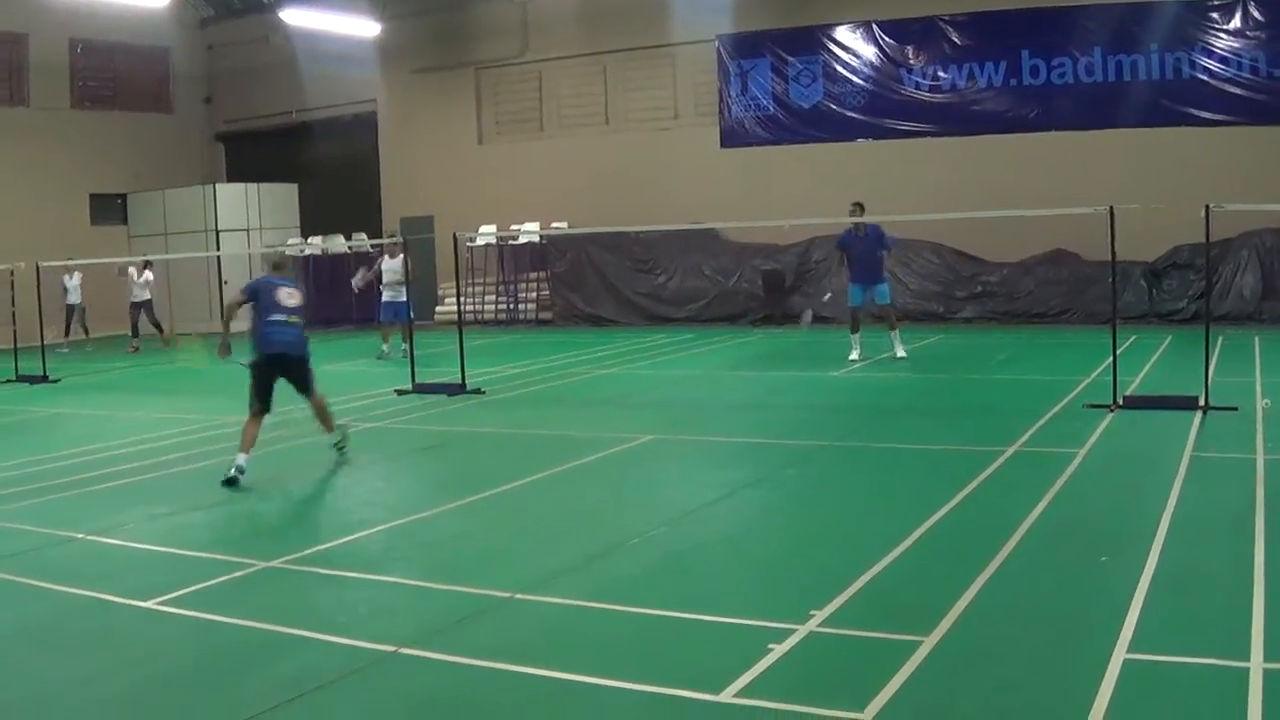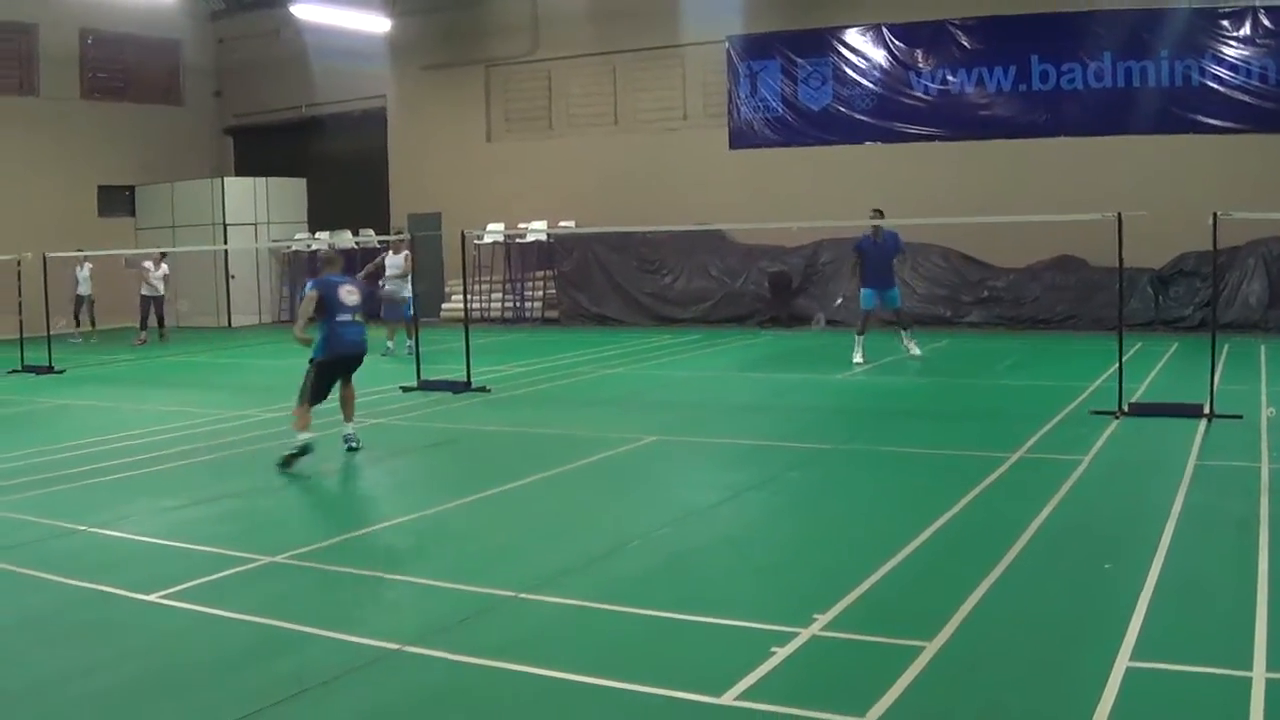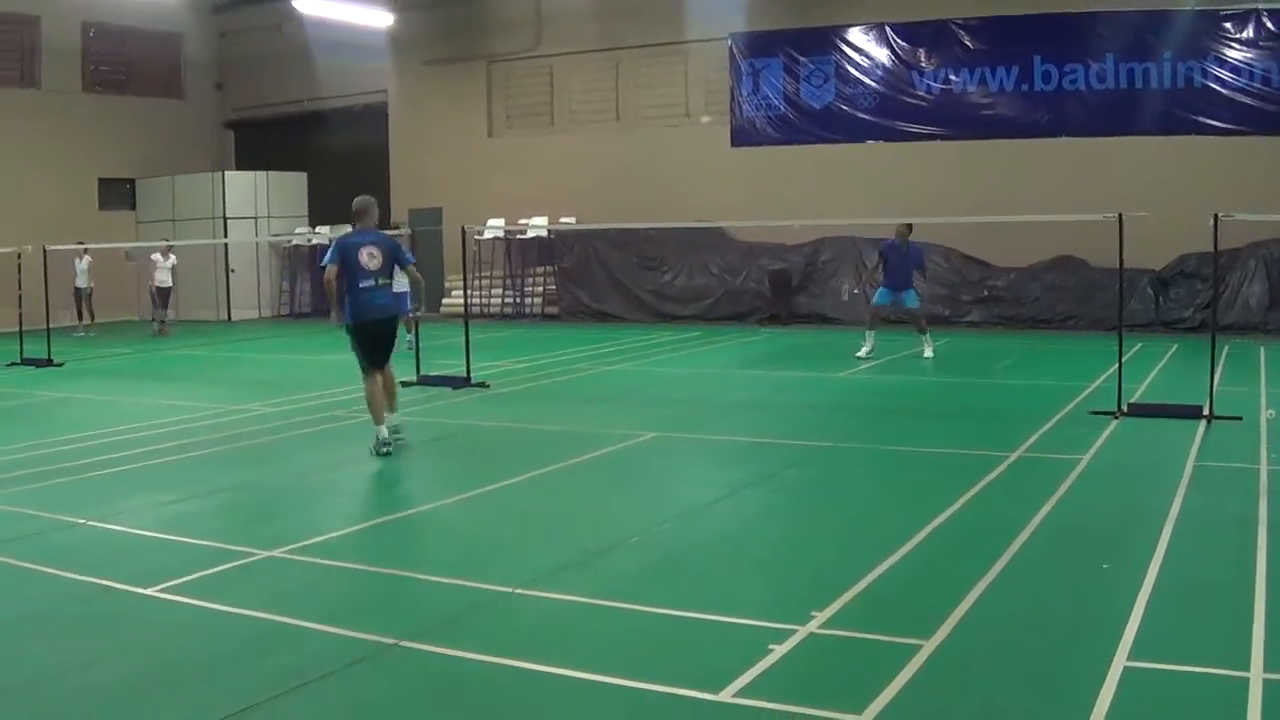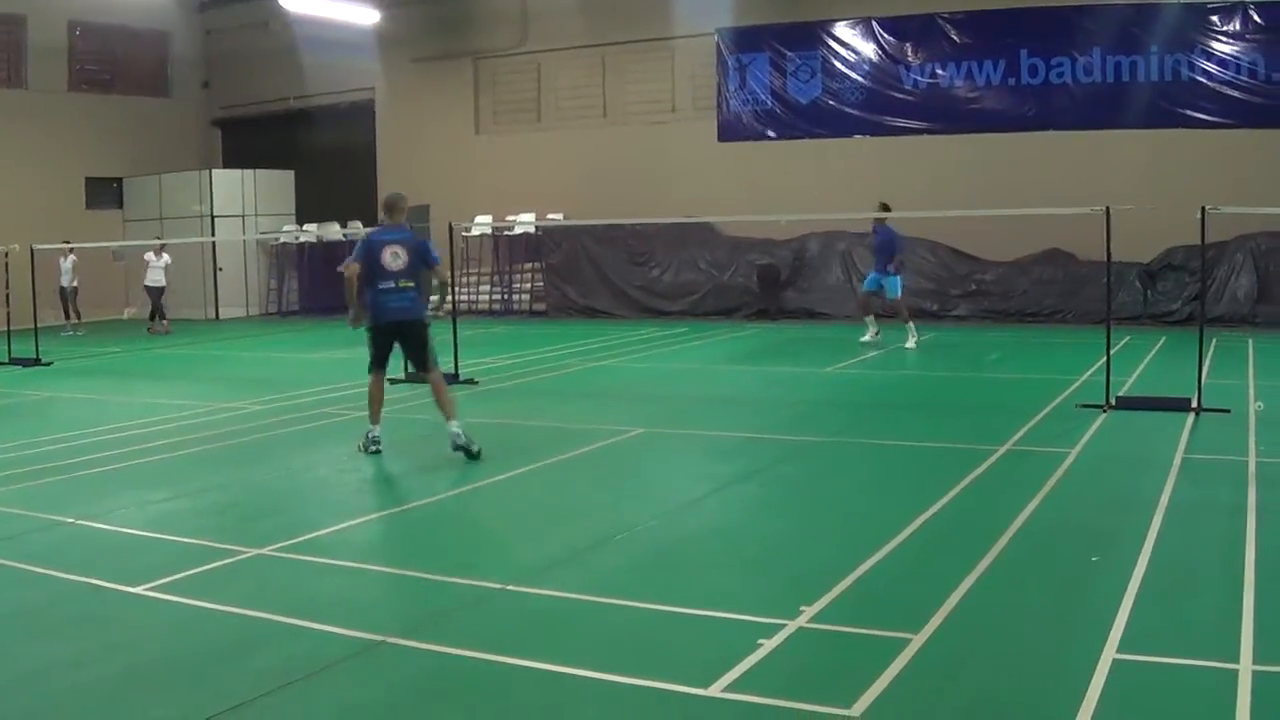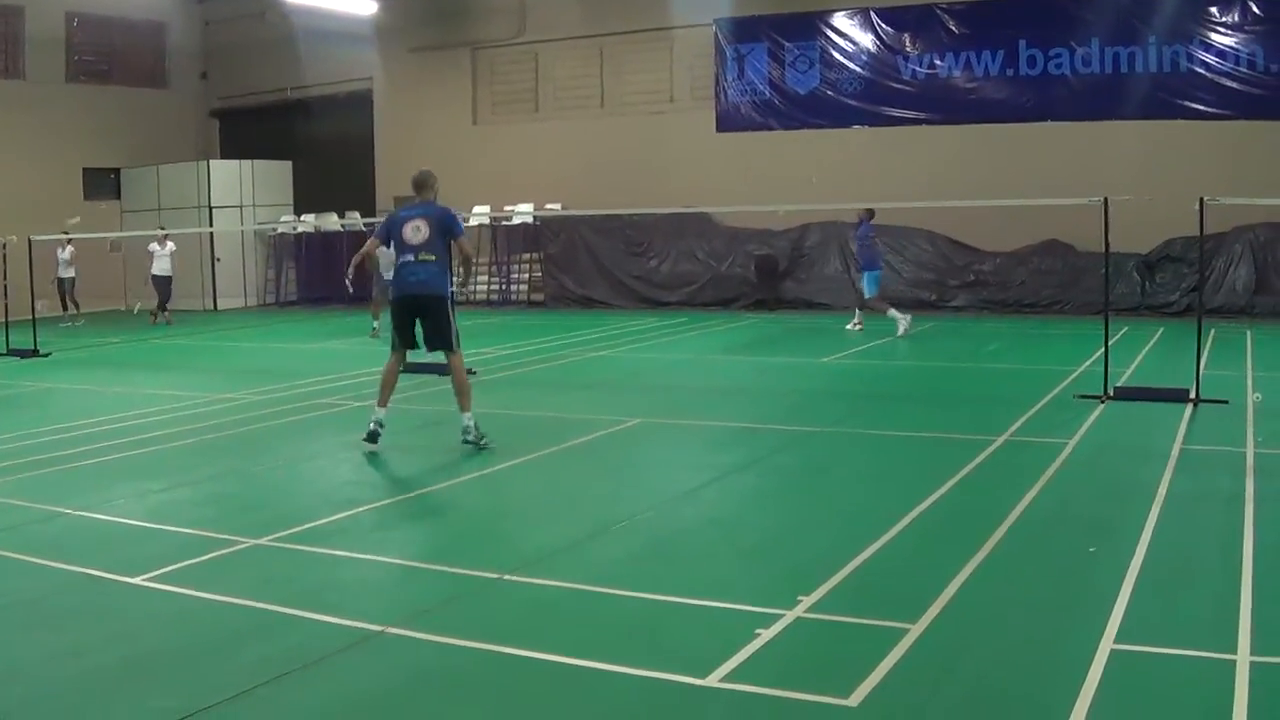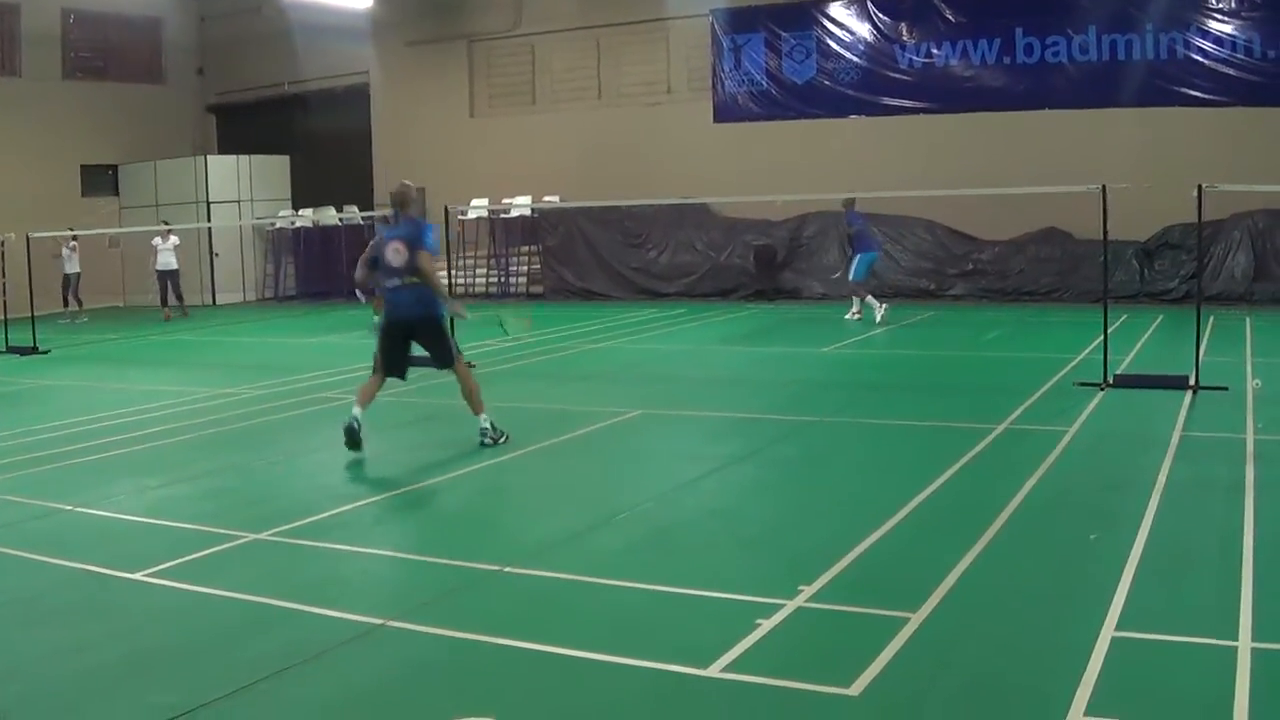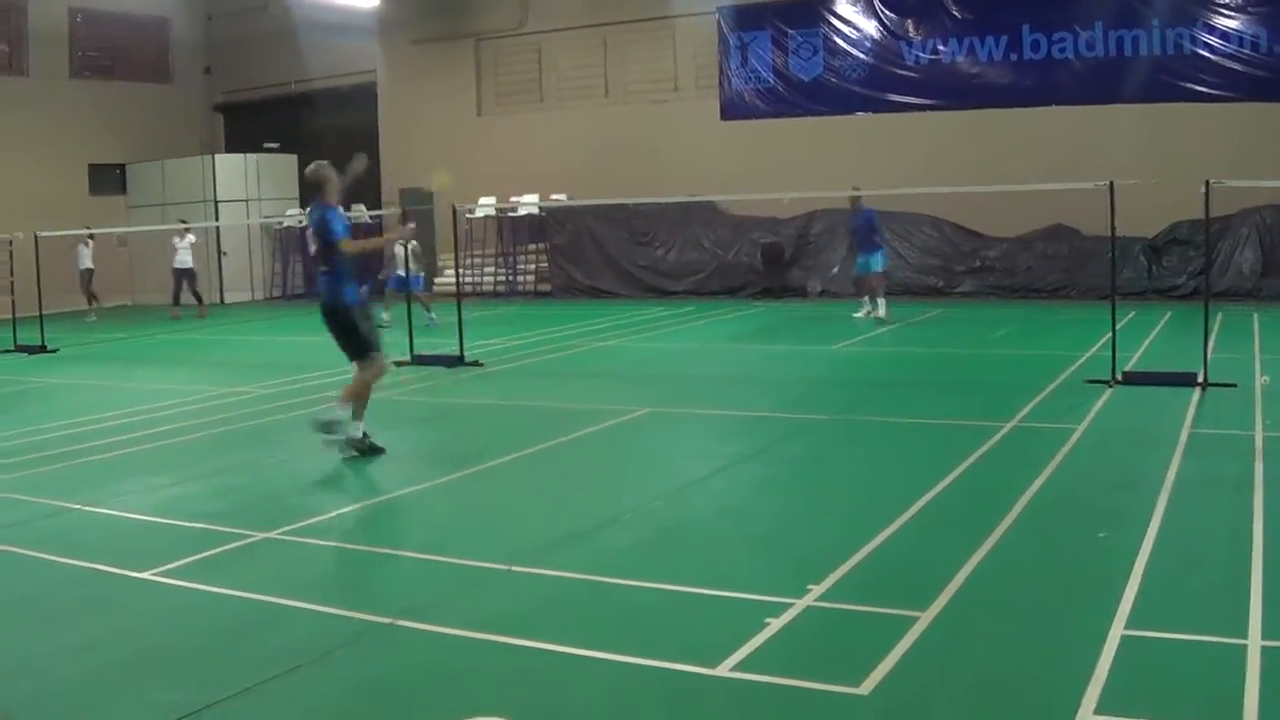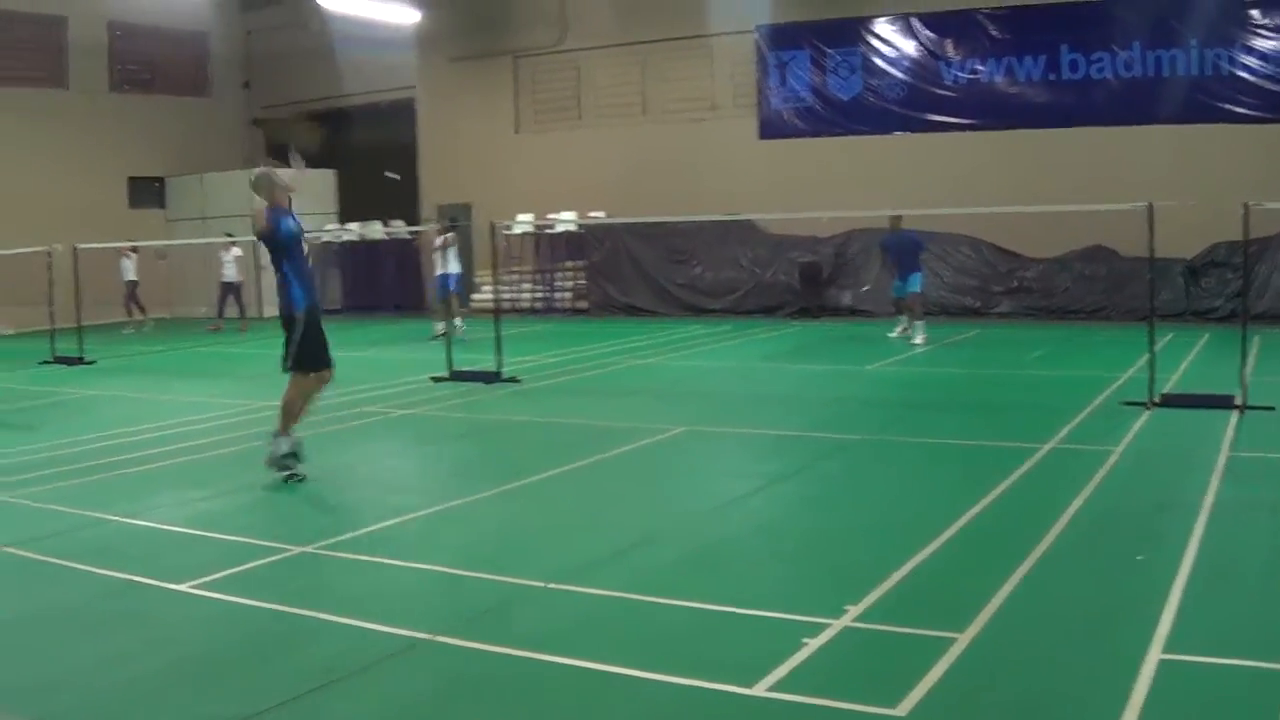
dt=0.3s
person 1, frame 1
left shoulder: (259, 284)
right shoulder: (299, 292)
left elbow: (233, 304)
left wrist: (225, 338)
left hip: (265, 351)
right hip: (296, 350)
left knee: (257, 414)
right knee: (312, 396)
left ankle: (239, 465)
right ankle: (336, 438)
person 1, frame 2
left shoulder: (319, 281)
right shoulder: (356, 284)
left elbow: (310, 298)
left wrist: (299, 328)
left hip: (334, 348)
right hip: (359, 346)
left knee: (304, 405)
right knee: (346, 383)
left ankle: (302, 441)
right ankle: (350, 433)
person 1, frame 3
left shoulder: (342, 243)
right shoulder: (389, 242)
left elbow: (329, 278)
right elbow: (415, 277)
left wrist: (336, 309)
left hip: (359, 316)
right hip: (389, 312)
left knee: (371, 374)
right knee: (383, 367)
left ankle: (382, 436)
right ankle: (393, 424)
person 1, frame 4
left shoulder: (370, 240)
right shoulder: (418, 240)
left elbow: (350, 275)
right elbow: (442, 278)
left wrist: (355, 308)
left hip: (380, 317)
right hip: (413, 316)
left knee: (377, 374)
right knee: (433, 374)
left ankle: (373, 436)
right ankle: (456, 434)
person 1, frame 5
left shoulder: (395, 218)
right shoulder: (445, 214)
left elbow: (369, 250)
right elbow: (465, 252)
right wrist: (466, 277)
left hip: (402, 293)
right hip: (435, 292)
left knee: (397, 357)
right knee: (454, 356)
left ankle: (377, 421)
right ankle: (468, 426)
person 1, frame 6
left shoulder: (383, 235)
right shoulder: (422, 229)
left elbow: (361, 277)
right elbow: (425, 265)
right wrist: (448, 300)
left hip: (393, 316)
right hip: (423, 312)
left knee: (378, 376)
right knee: (459, 367)
left ankle: (356, 417)
right ankle: (486, 427)
person 1, frame 7
left shoulder: (319, 211)
right shoulder: (330, 214)
left elbow: (336, 191)
right elbow: (349, 249)
left wrist: (351, 173)
right wrist: (388, 239)
left hip: (332, 300)
right hip: (345, 299)
left knee: (365, 364)
right knee: (374, 363)
left ankle: (356, 433)
right ankle: (334, 417)
person 1, frame 8
left shoulder: (282, 217)
right shoulder: (273, 218)
right elbow: (260, 227)
left hip: (300, 303)
right hip: (298, 306)
left knee: (321, 375)
right knee: (301, 378)
left ankle: (286, 438)
right ankle: (279, 449)
